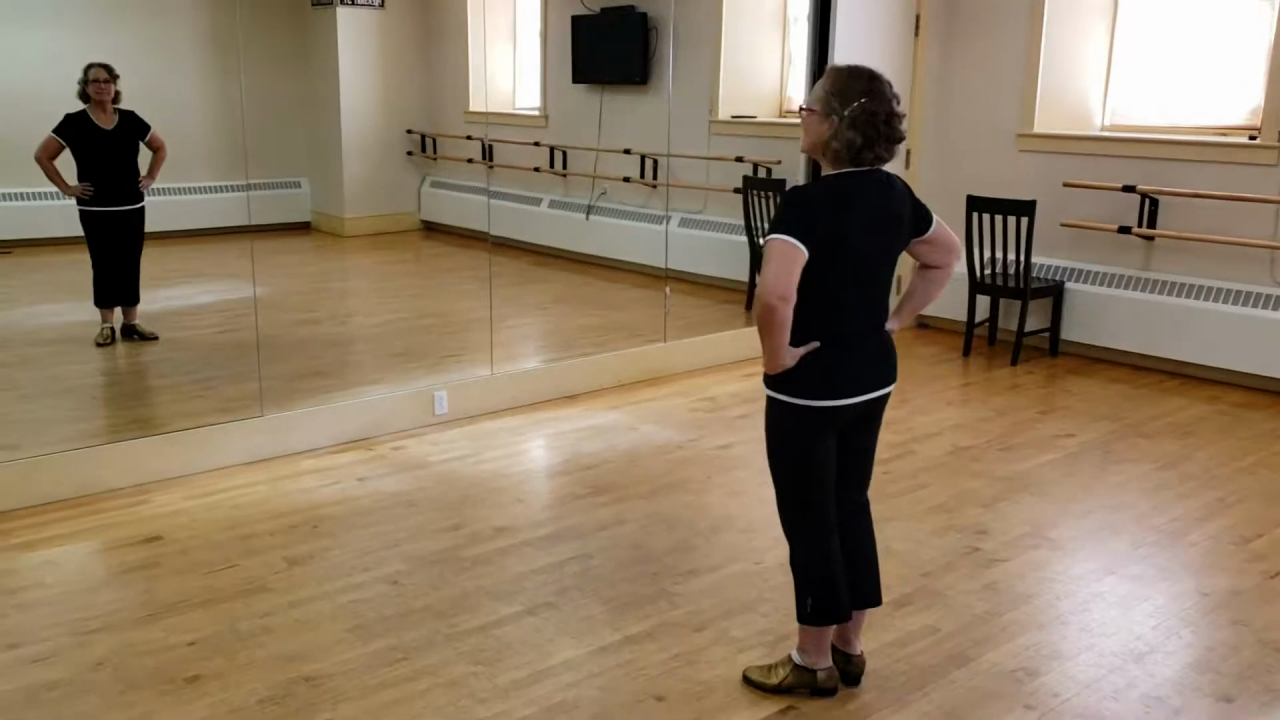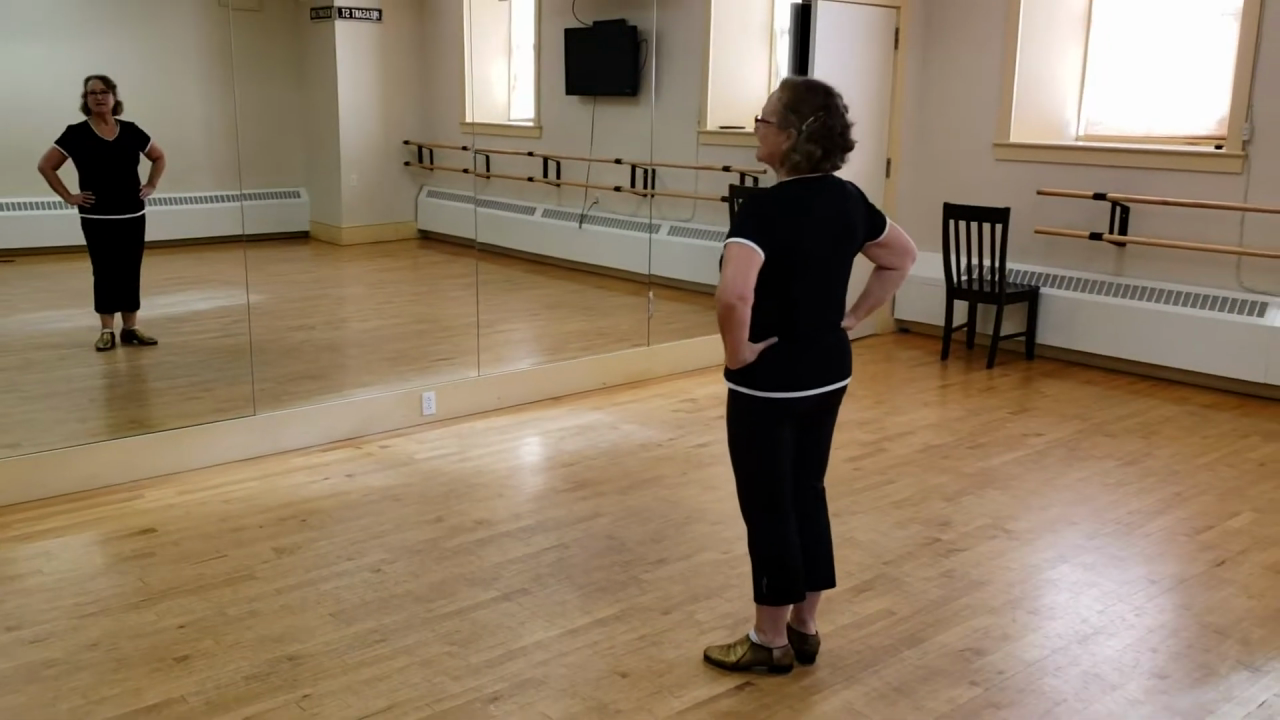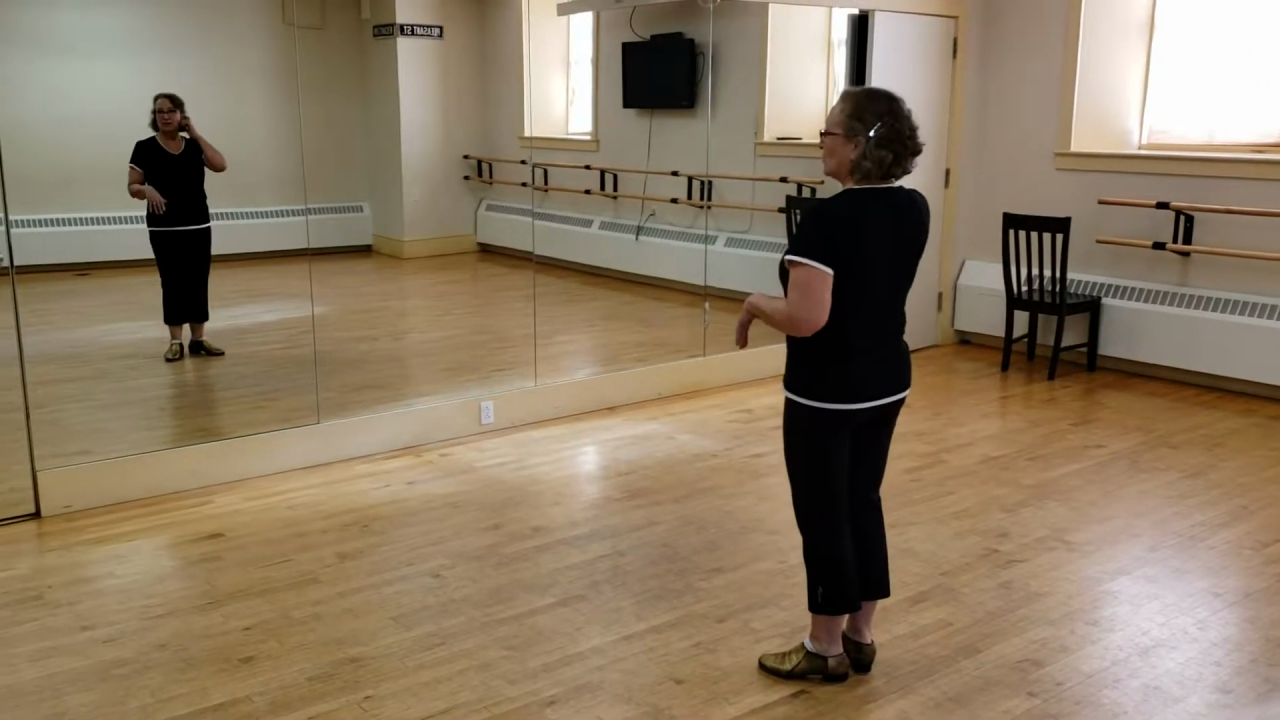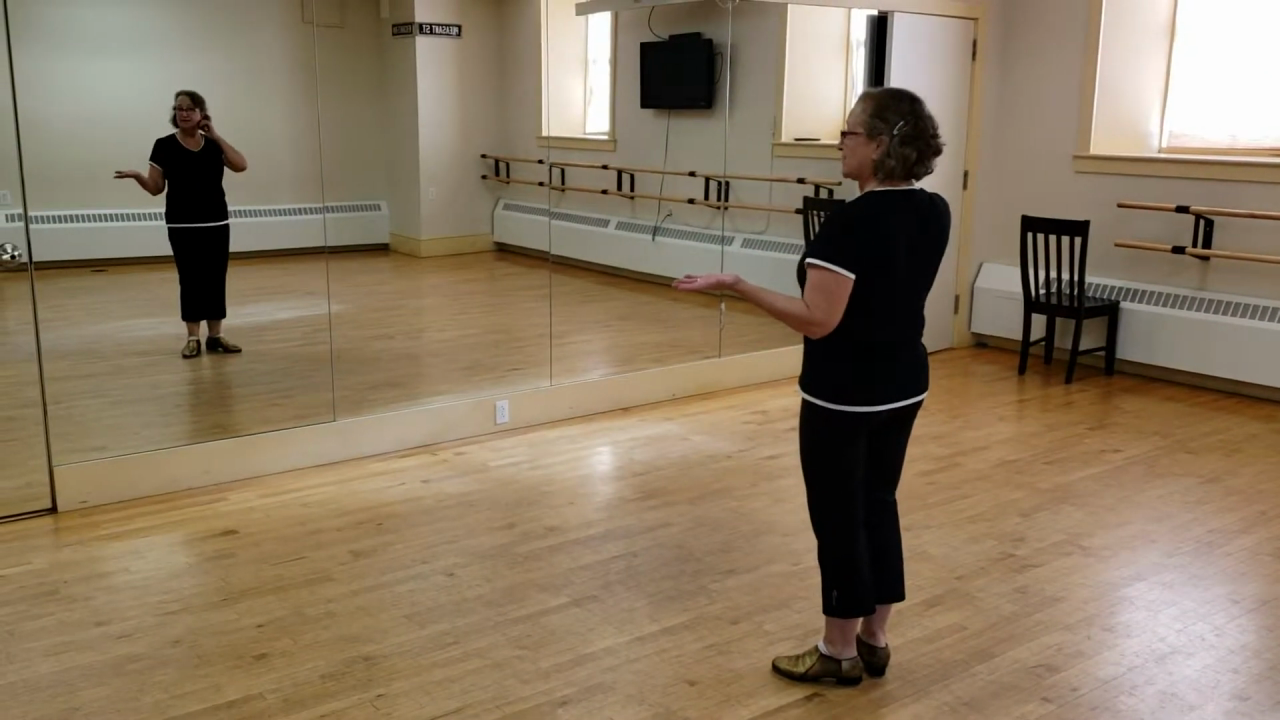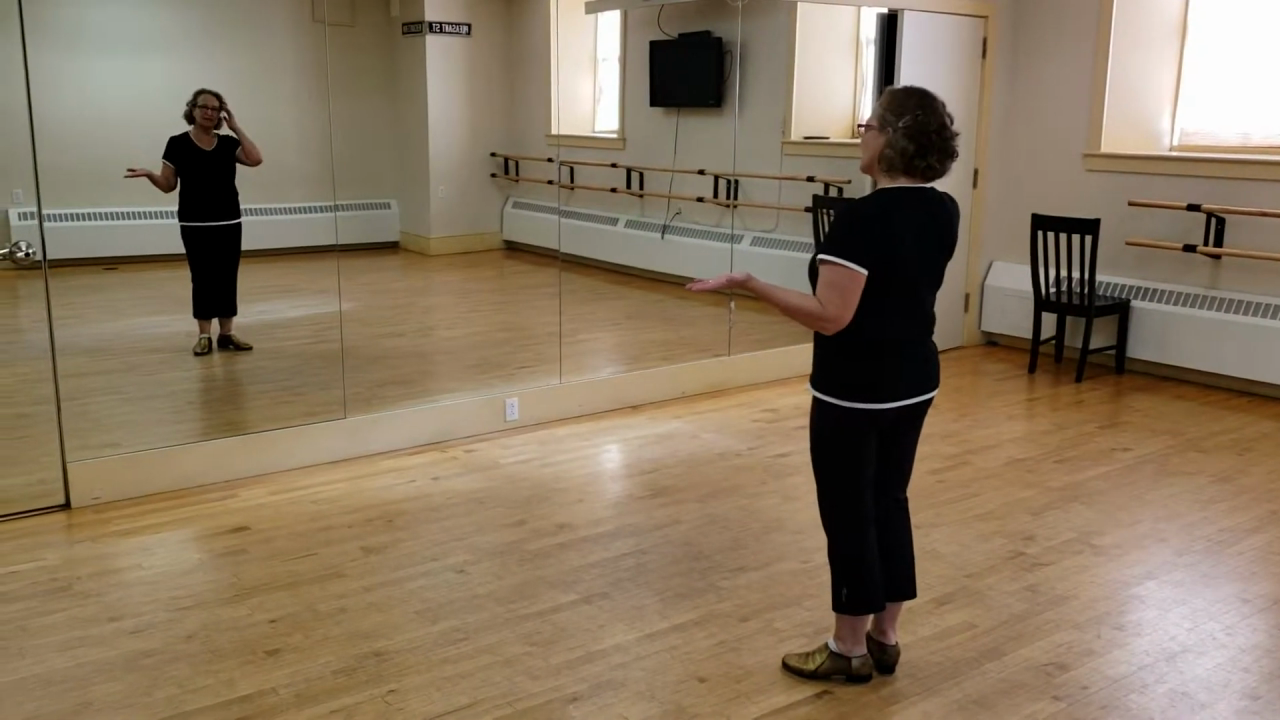
dt=1s
person 1, frame 1
left shoulder: (807, 203)
right shoulder: (892, 194)
left elbow: (775, 295)
right elbow: (946, 256)
left wrist: (776, 356)
left hip: (810, 388)
right hip: (872, 376)
left knee: (810, 519)
right knee: (851, 507)
left ankle: (814, 662)
right ankle: (850, 648)
person 1, frame 2
left shoulder: (764, 209)
right shoulder: (846, 199)
left elbow: (733, 294)
right elbow: (901, 257)
left wrist: (737, 351)
right wrist: (852, 317)
left hip: (769, 384)
right hip: (828, 372)
left knee: (768, 506)
right knee: (807, 494)
left ankle: (770, 641)
right ankle: (805, 628)
person 1, frame 3
left shoulder: (828, 218)
right shoulder: (913, 210)
left elbow: (804, 318)
left wrist: (755, 304)
left hip: (825, 394)
right hip: (887, 383)
left knee: (824, 516)
right knee: (862, 503)
left ankle: (825, 650)
right ankle: (860, 637)
person 1, frame 4
left shoulder: (852, 222)
right shoulder: (933, 213)
left elbow: (817, 318)
left wrist: (736, 286)
left hip: (843, 395)
right hip: (903, 385)
left knee: (838, 517)
right knee: (878, 506)
left ankle: (839, 653)
right ankle: (875, 640)
person 1, frame 5
left shoulder: (863, 217)
right shoulder: (943, 212)
left elbow: (830, 314)
left wrist: (749, 283)
left hip: (854, 393)
right hip: (915, 383)
left knee: (849, 515)
right knee: (889, 504)
left ankle: (850, 651)
right ankle: (885, 638)
person 2, frame 1
left shoulder: (130, 120)
right shoulder: (74, 123)
left elbow: (160, 148)
right elbow: (42, 155)
left wrist: (151, 176)
right wrist: (65, 187)
left hip: (132, 207)
right hip: (95, 209)
left knee: (130, 265)
right knee: (104, 266)
left ankle: (131, 323)
right ankle: (106, 326)
person 2, frame 2
left shoulder: (131, 131)
right shoulder: (77, 134)
left elbow: (159, 157)
right elbow: (45, 165)
left wrist: (151, 186)
right wrist: (68, 196)
left hip: (132, 215)
right hip: (97, 218)
left knee: (130, 271)
right knee: (104, 272)
left ankle: (131, 328)
right ankle: (107, 331)
person 2, frame 3
left shoulder: (194, 146)
right shoulder: (145, 148)
left elbow: (220, 165)
right elbow: (133, 187)
left wrist: (196, 135)
right wrist: (145, 190)
left hip: (198, 226)
right hip: (164, 229)
left knee: (198, 282)
right knee: (172, 283)
left ankle: (199, 338)
right ankle: (176, 341)
person 2, frame 4
left shoulder: (213, 145)
right shoulder: (164, 146)
left elbow: (241, 165)
right elbow: (156, 187)
left wrist: (216, 136)
right wrist: (137, 176)
left hip: (216, 223)
right hip: (182, 225)
left knee: (216, 278)
right knee: (190, 279)
left ankle: (216, 335)
right ankle: (193, 338)
person 2, frame 5
left shoulder: (228, 143)
right shoulder: (178, 144)
left elbow: (255, 159)
right elbow: (168, 185)
left wrist: (235, 127)
right wrist: (149, 175)
left hip: (229, 221)
right hip: (195, 224)
left knee: (228, 277)
right knee: (202, 278)
left ankle: (227, 333)
right ankle: (204, 336)
